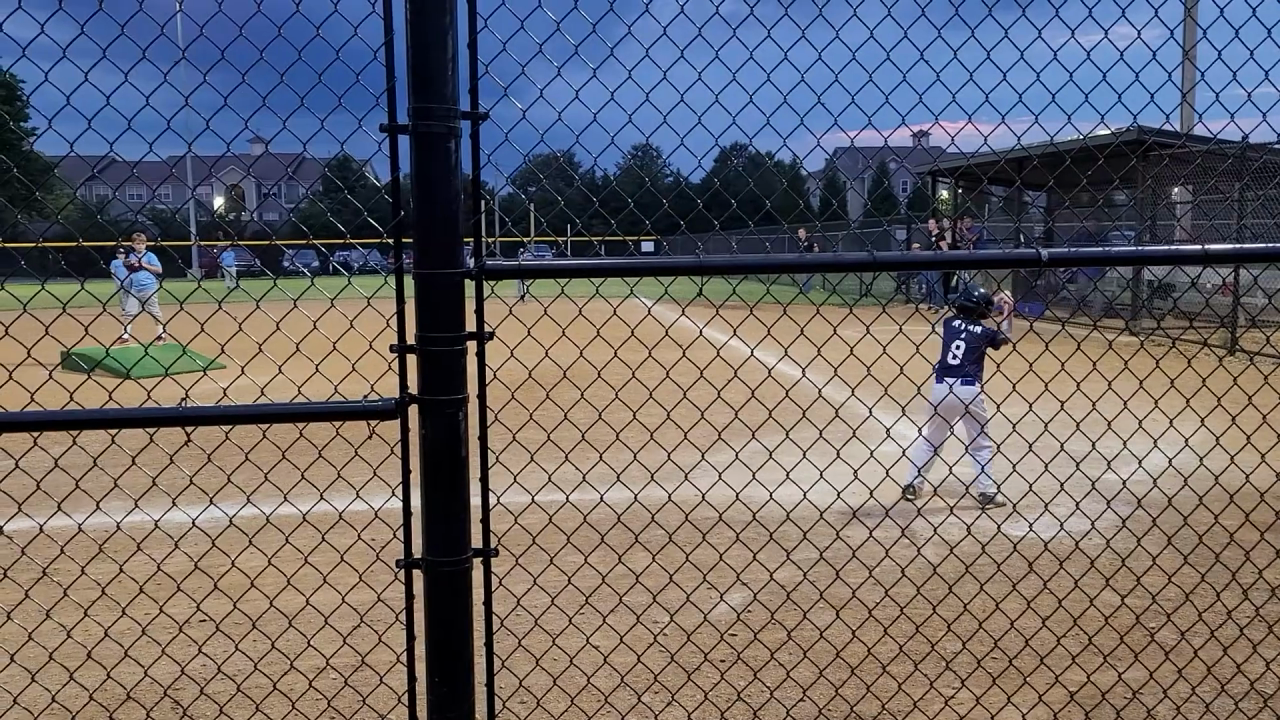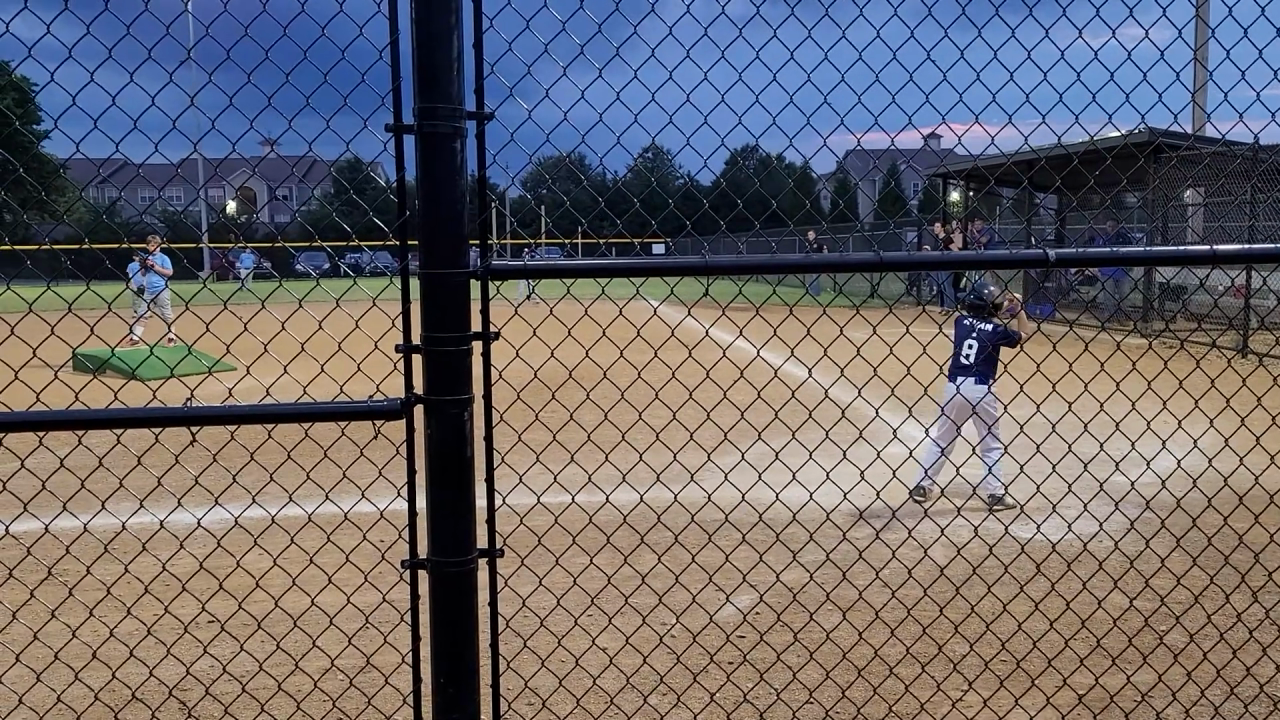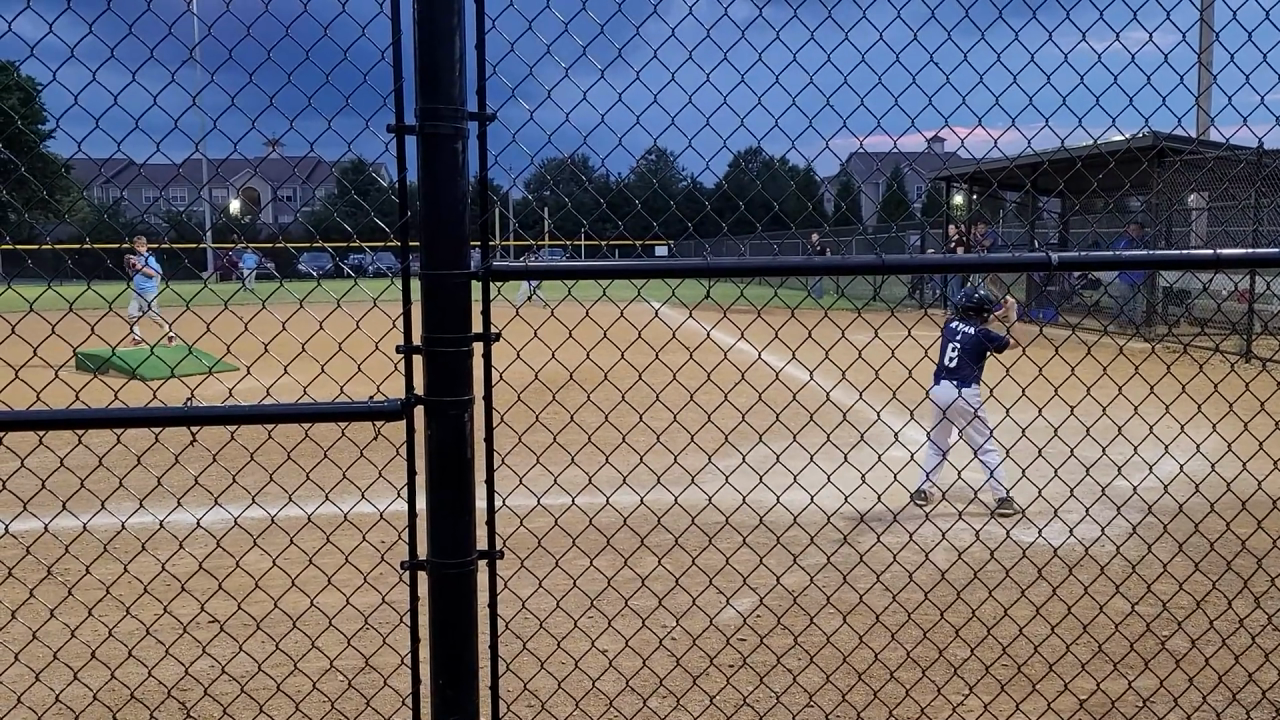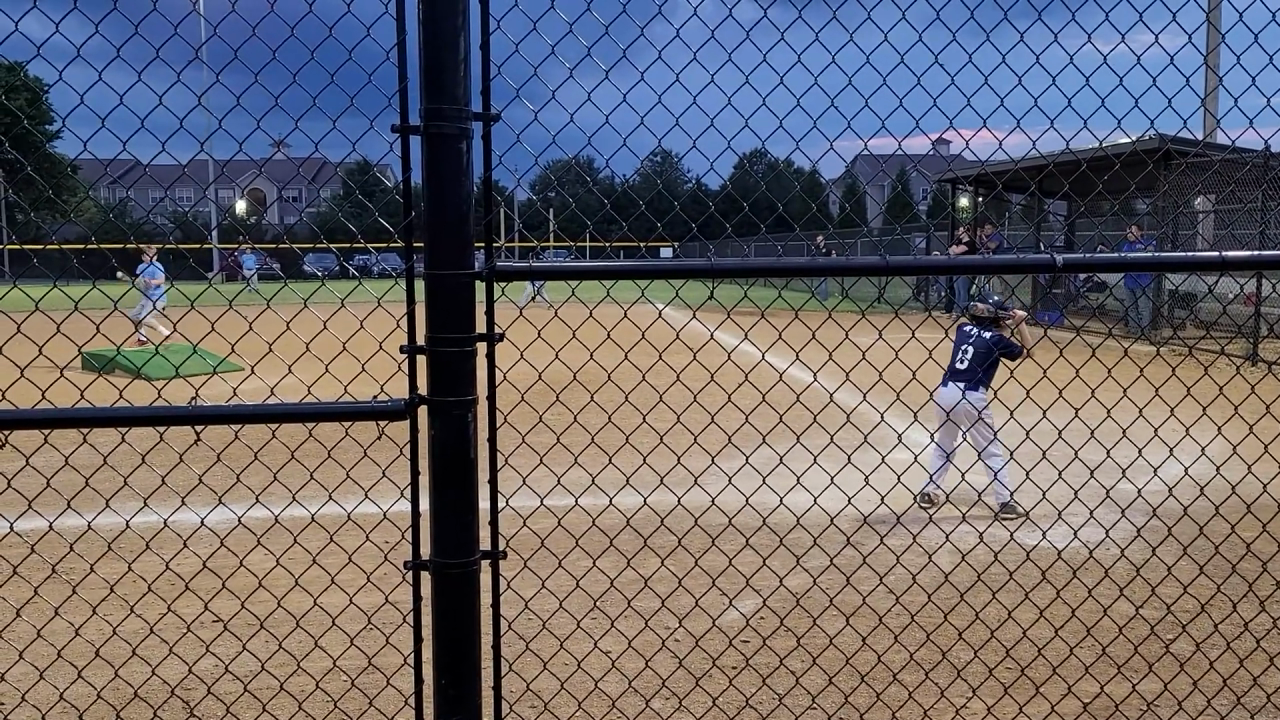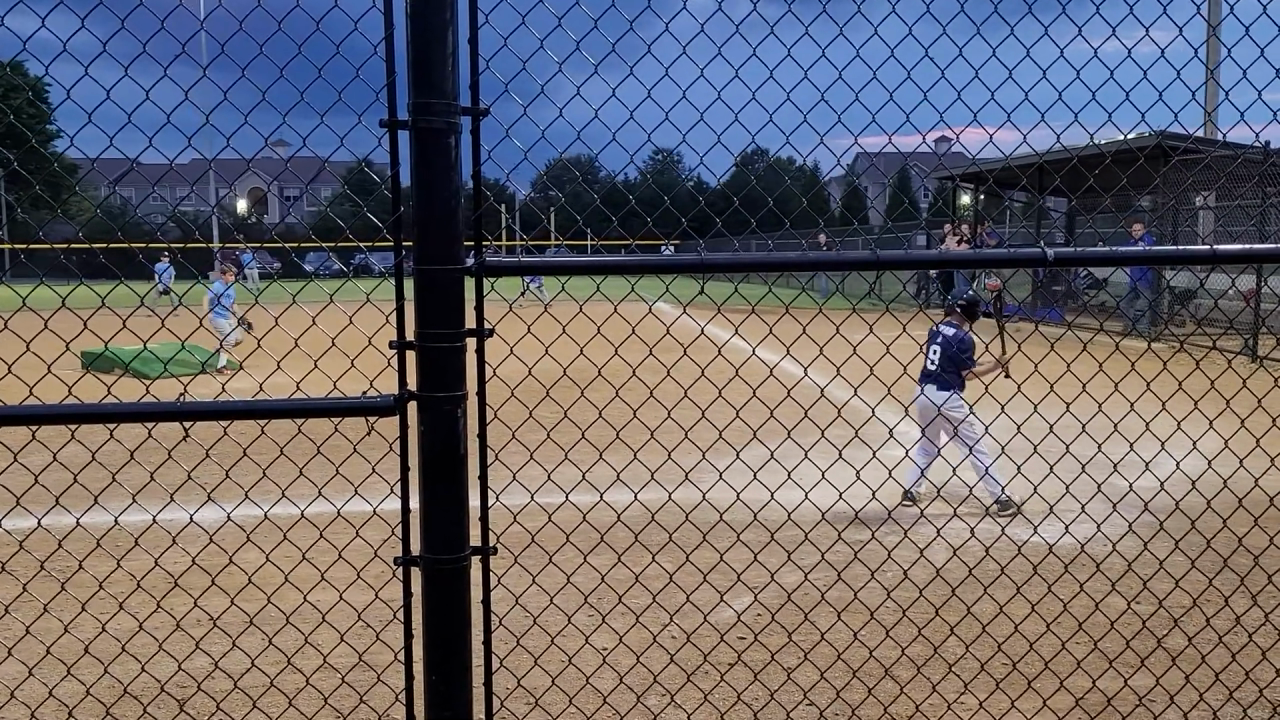
dt=1s
person 1, frame 1
left shoulder: (949, 323)
right shoulder: (985, 333)
left elbow: (963, 314)
right elbow: (1006, 338)
left wrist: (995, 302)
right wrist: (1007, 311)
left hip: (941, 387)
right hip: (968, 389)
left knee: (929, 438)
right knee: (981, 443)
left ankle: (912, 485)
right ankle: (987, 493)
person 1, frame 2
left shoulder: (961, 321)
right shoulder: (997, 330)
right elbow: (1025, 335)
left wrist: (1006, 306)
right wrist: (1018, 308)
left hip: (954, 386)
right hip: (981, 389)
left knee: (939, 439)
right knee: (991, 445)
left ankle: (923, 487)
right ankle: (996, 494)
person 1, frame 3
left shoulder: (950, 324)
right shoulder: (982, 334)
right elbow: (1015, 342)
left wrist: (1001, 313)
right wrist: (1011, 314)
left hip: (940, 389)
right hip: (965, 392)
left knee: (937, 443)
right knee: (986, 446)
left ankle: (924, 490)
right ankle: (1003, 498)
person 1, frame 4
left shoulder: (963, 328)
right shoulder: (997, 339)
right elbow: (1027, 352)
left wrist: (1009, 325)
right wrist: (1020, 324)
left hip: (946, 392)
right hip: (972, 396)
left knee: (943, 446)
right knee: (992, 451)
left ankle: (929, 493)
right ankle: (1006, 502)
person 1, frame 5
left shoulder: (935, 330)
right shoulder: (964, 338)
right elbow: (968, 373)
left wrist: (979, 362)
right wrist: (996, 365)
left hip: (925, 394)
right hip: (948, 398)
left knee: (926, 446)
right knee: (977, 448)
left ankle: (910, 491)
right ankle: (1001, 499)
